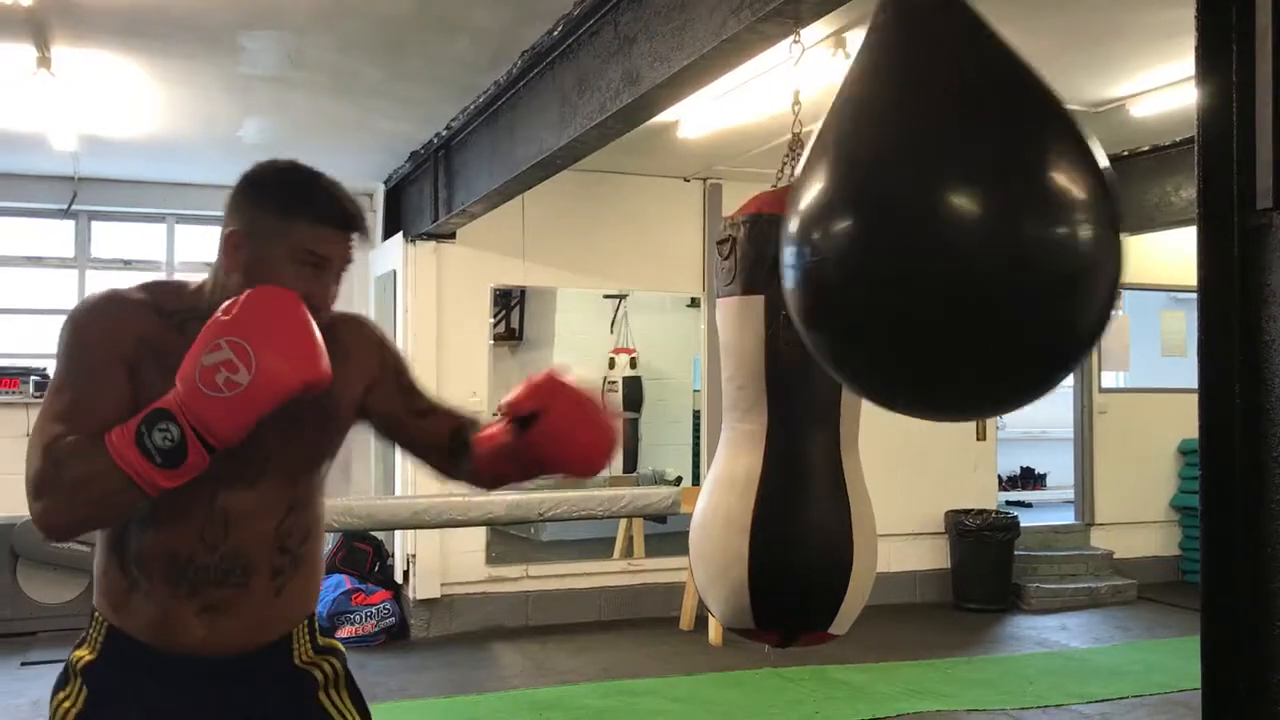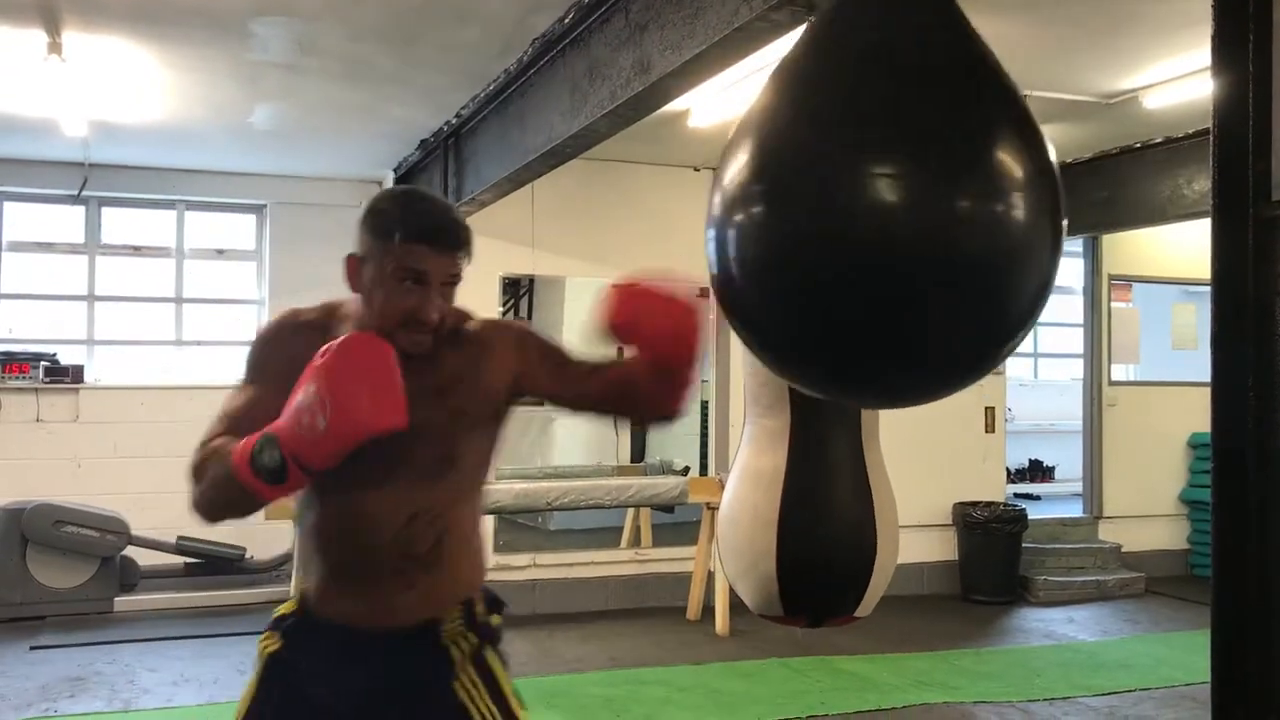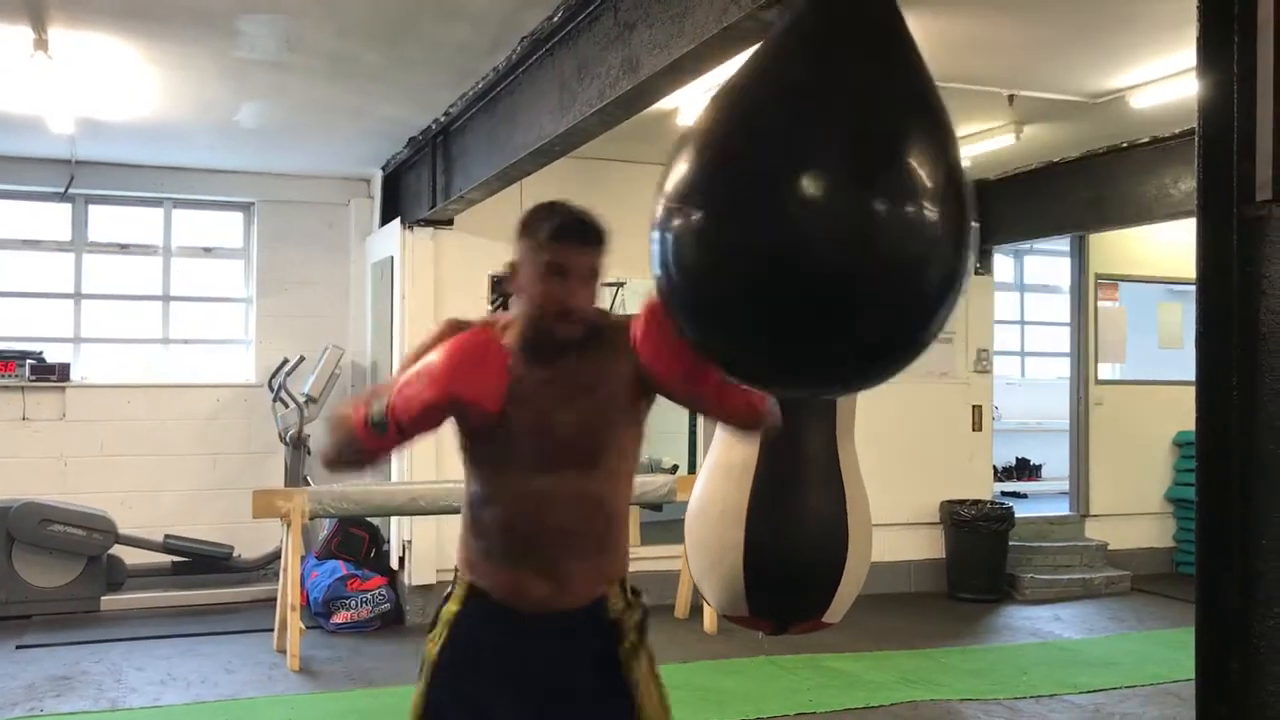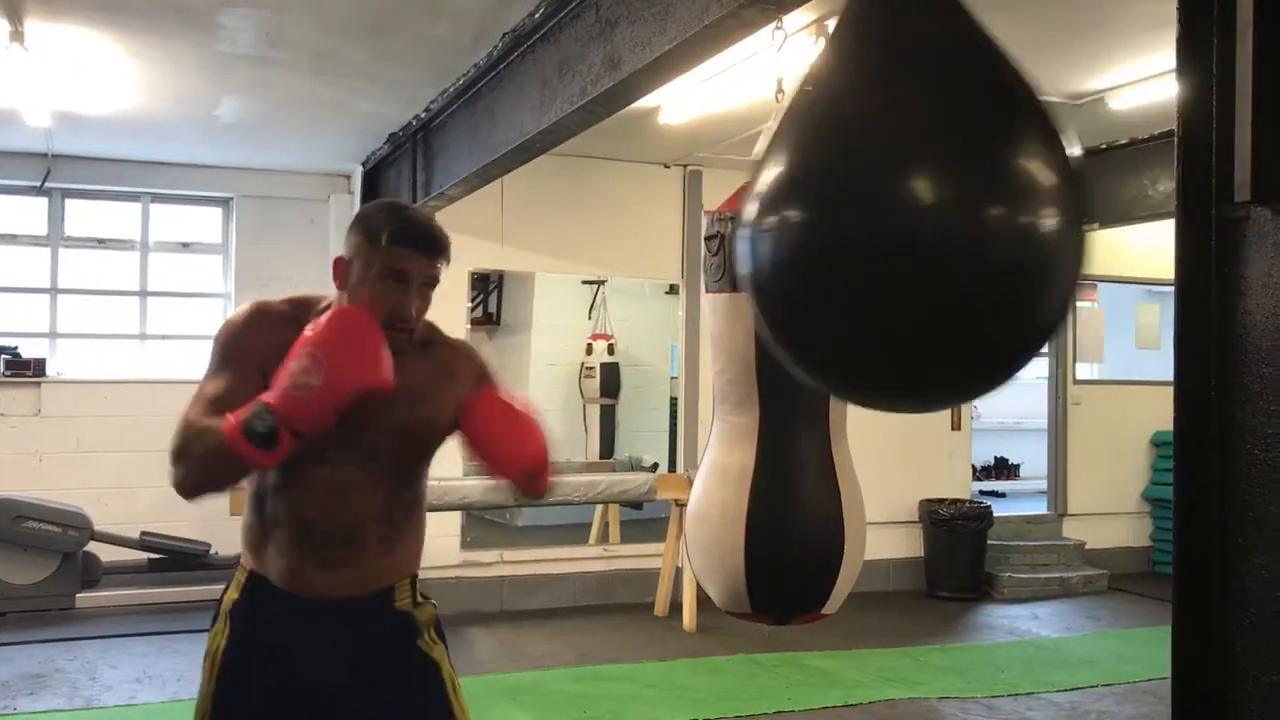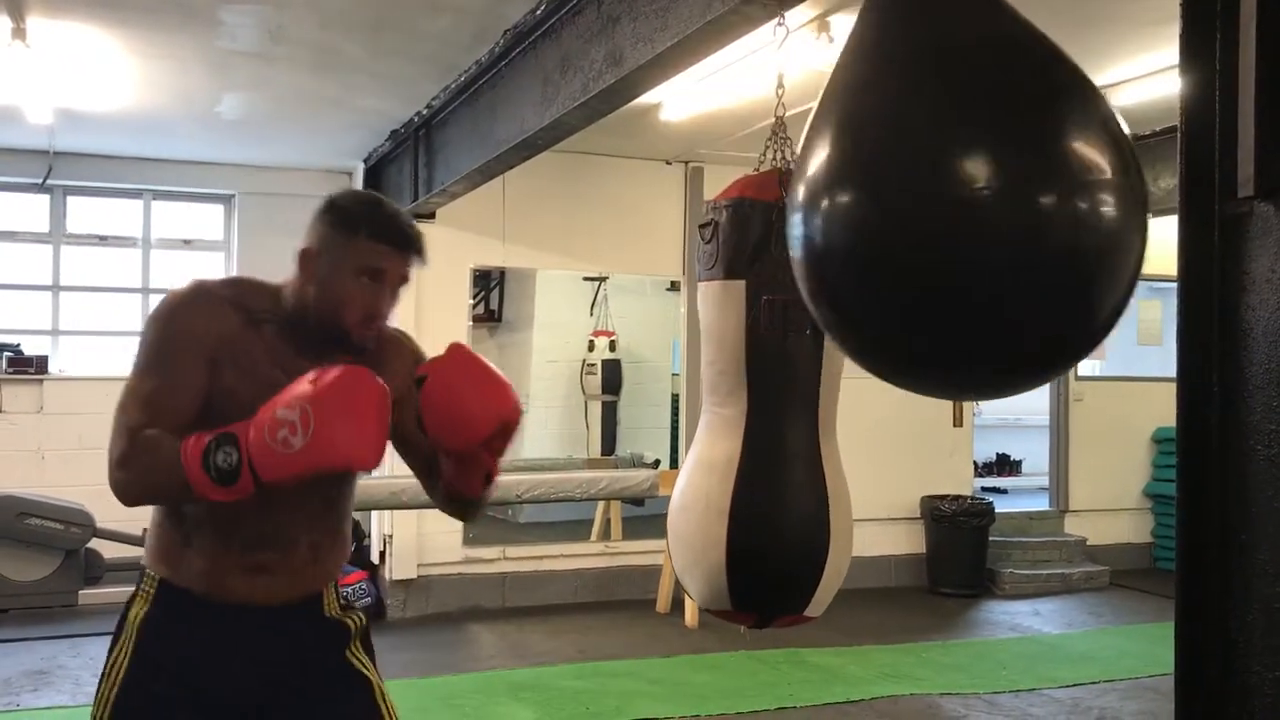
dt=1s
person 1, frame 1
left shoulder: (351, 348)
right shoulder: (116, 325)
left elbow: (457, 448)
right elbow: (55, 507)
left wrist: (528, 432)
right wrist: (188, 418)
person 1, frame 2
left shoulder: (494, 353)
right shoulder: (294, 342)
left elbow: (636, 396)
right elbow: (208, 495)
left wrist: (662, 355)
right wrist: (291, 442)
left hip: (435, 647)
right hip: (313, 639)
person 1, frame 3
left shoulder: (633, 347)
right shoulder: (469, 346)
left elbow: (759, 414)
right elbow: (341, 450)
left wrist: (708, 372)
right wrist: (413, 401)
left hip: (598, 625)
right hip: (482, 625)
person 1, frame 4
left shoulder: (449, 367)
right shoulder: (261, 331)
left elbow: (529, 484)
right elbow: (191, 470)
left wrist: (523, 459)
right wrist: (283, 411)
left hip: (385, 619)
right hip: (262, 615)
person 1, frame 5
left shoulder: (393, 363)
right shoulder: (203, 317)
left elbow: (457, 498)
right elbow: (130, 472)
left wrist: (476, 454)
right wrist: (254, 451)
left hip: (310, 634)
right hip: (177, 628)
